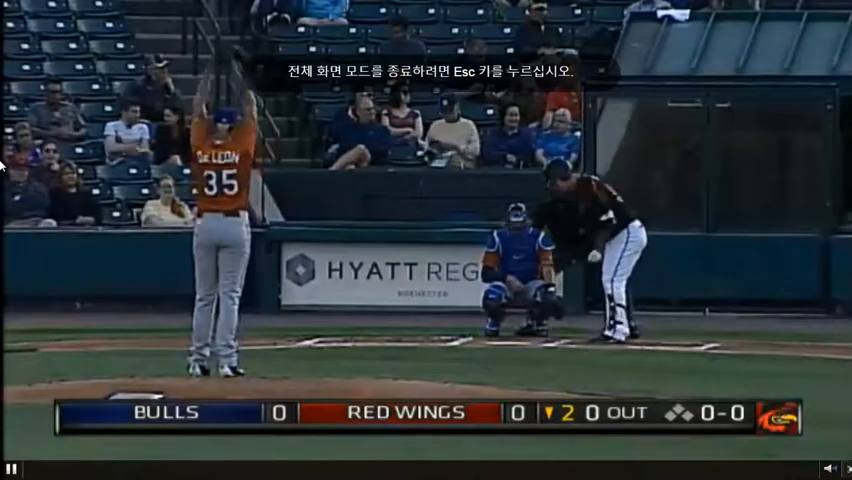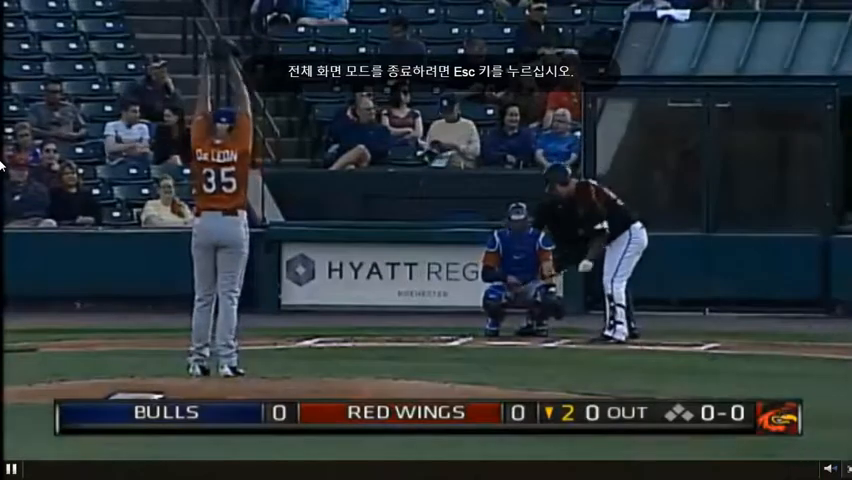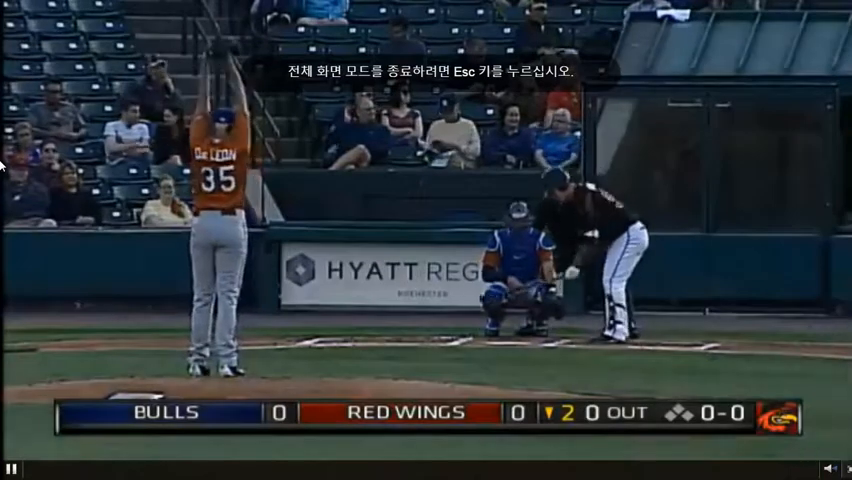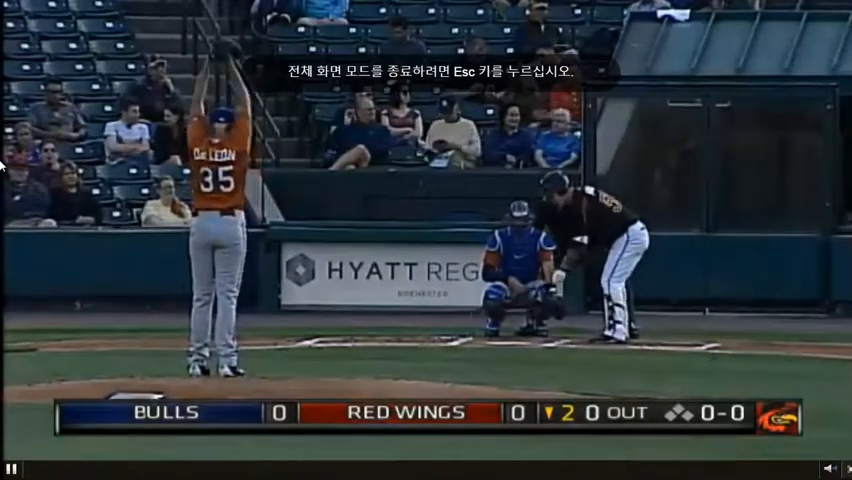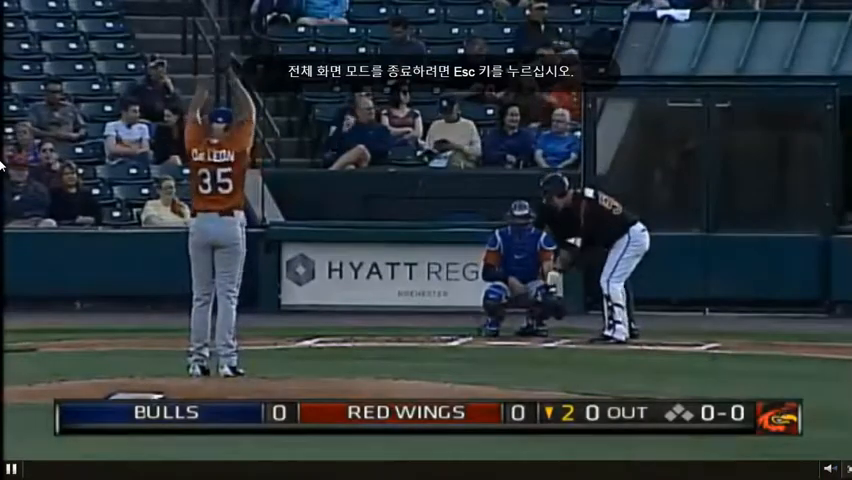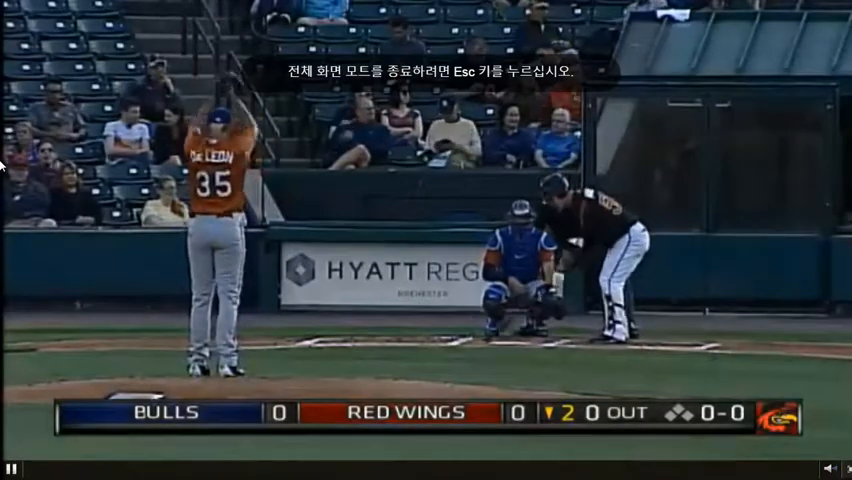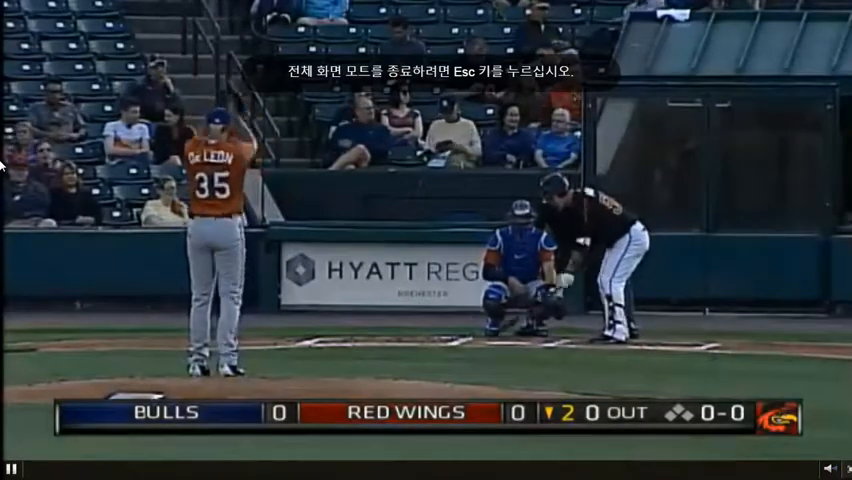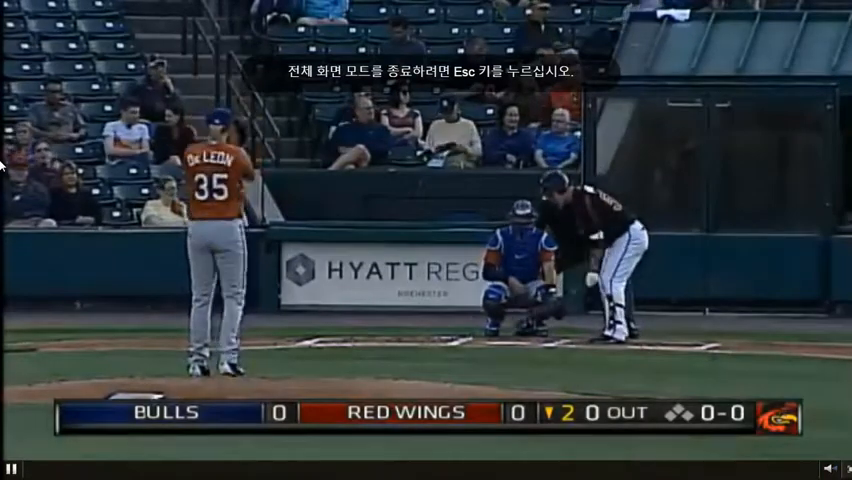
dt=0.1s
person 1, frame 1
left shoulder: (200, 148)
right shoulder: (243, 148)
left elbow: (198, 110)
right elbow: (251, 107)
left wrist: (208, 72)
left hip: (205, 225)
right hip: (235, 225)
left knee: (204, 297)
right knee: (230, 296)
left ankle: (198, 359)
right ankle: (227, 361)
person 1, frame 2
left shoulder: (200, 146)
right shoulder: (241, 146)
left elbow: (202, 107)
right elbow: (244, 103)
left wrist: (207, 65)
right wrist: (230, 63)
left hip: (204, 225)
right hip: (233, 225)
left knee: (203, 296)
right knee: (229, 296)
left ankle: (198, 359)
right ankle: (226, 360)
person 1, frame 3
left shoulder: (198, 146)
right shoulder: (239, 145)
left elbow: (201, 106)
right elbow: (242, 102)
left wrist: (206, 63)
right wrist: (229, 62)
left hip: (202, 224)
right hip: (232, 224)
left knee: (202, 296)
right knee: (228, 296)
left ankle: (198, 360)
right ankle: (226, 360)
person 1, frame 4
left shoulder: (197, 146)
right shoulder: (239, 146)
left elbow: (196, 107)
right elbow: (244, 105)
left wrist: (206, 66)
right wrist: (230, 65)
left hip: (201, 225)
right hip: (230, 225)
left knee: (202, 296)
right knee: (227, 296)
left ankle: (198, 360)
right ankle: (226, 360)
person 1, frame 5
left shoulder: (195, 146)
right shoulder: (238, 147)
left elbow: (192, 113)
right elbow: (250, 114)
left wrist: (207, 78)
right wrist: (233, 79)
left hip: (200, 224)
right hip: (230, 225)
left knee: (201, 296)
right knee: (227, 296)
left ankle: (197, 359)
right ankle: (226, 360)
person 1, frame 6
left shoulder: (193, 149)
right shoulder: (237, 150)
left elbow: (195, 126)
right elbow: (252, 127)
left wrist: (215, 97)
right wrist: (233, 96)
left hip: (199, 226)
right hip: (229, 227)
left knee: (200, 296)
right knee: (228, 296)
left ankle: (197, 359)
right ankle: (227, 360)
person 1, frame 7
left shoulder: (191, 150)
right shoulder: (236, 151)
right elbow: (253, 145)
left wrist: (211, 133)
left hip: (198, 227)
right hip: (228, 228)
left knee: (200, 297)
right knee: (231, 296)
left ankle: (197, 360)
right ankle: (227, 360)
person 1, frame 8
left shoulder: (191, 155)
right shoulder: (236, 155)
right elbow: (251, 176)
left hip: (198, 229)
right hip: (228, 229)
left knee: (201, 297)
right knee: (234, 296)
left ankle: (197, 359)
right ankle: (228, 358)
person 2, frame 1
left shoulder: (588, 187)
right shoulder: (577, 190)
left elbow: (608, 220)
left wrist: (598, 249)
left hip: (629, 233)
right hip: (619, 235)
left knee: (612, 280)
right knee: (612, 280)
left ankle: (615, 331)
right ankle: (625, 327)
person 2, frame 2
left shoulder: (588, 192)
right shoulder: (576, 194)
left elbow: (602, 229)
left wrist: (590, 258)
left hip: (630, 234)
right hip: (619, 236)
left knee: (613, 281)
right knee: (612, 281)
left ankle: (616, 332)
right ankle: (625, 327)
person 2, frame 3
left shoulder: (585, 198)
right shoulder: (580, 194)
left elbow: (590, 238)
left wrist: (576, 265)
left hip: (631, 235)
right hip: (624, 235)
left knee: (612, 280)
right knee: (613, 281)
left ankle: (616, 331)
right ankle: (625, 326)
person 2, frame 4
left shoulder: (582, 202)
right shoulder: (579, 196)
left elbow: (579, 242)
left wrist: (562, 268)
left hip: (631, 236)
right hip: (624, 236)
left knee: (610, 280)
right knee: (613, 281)
left ankle: (616, 331)
right ankle: (625, 327)
person 2, frame 5
left shoulder: (583, 205)
right shoulder: (580, 197)
left elbow: (573, 245)
left hip: (631, 237)
right hip: (625, 237)
left knee: (610, 281)
right knee: (611, 281)
left ankle: (616, 332)
right ankle: (624, 327)
person 2, frame 6
left shoulder: (583, 205)
right shoulder: (580, 198)
left elbow: (575, 245)
left hip: (632, 237)
right hip: (624, 237)
left knee: (610, 280)
right knee: (608, 281)
left ankle: (616, 332)
right ankle: (624, 327)
person 2, frame 7
left shoulder: (583, 204)
right shoulder: (579, 198)
left elbow: (582, 245)
left wrist: (569, 271)
left hip: (631, 237)
right hip: (622, 237)
left knee: (611, 281)
right knee: (604, 281)
left ankle: (616, 332)
right ankle: (624, 327)
person 2, frame 8
left shoulder: (584, 201)
right shoulder: (579, 196)
left elbow: (596, 239)
left wrist: (593, 269)
left hip: (630, 236)
right hip: (621, 237)
left knee: (612, 281)
right knee: (606, 282)
left ankle: (616, 331)
right ankle: (625, 327)
person 3, frame 1
left shoulder: (539, 238)
right shoulder: (497, 238)
left elbow: (547, 266)
right elbow: (486, 273)
left wrist: (551, 289)
right wrist: (506, 278)
left hip: (531, 285)
right hip: (506, 285)
left knee: (548, 298)
right knee: (491, 296)
left ankle: (537, 322)
right ankle: (494, 323)
person 3, frame 2
left shoulder: (539, 238)
right shoulder: (498, 238)
left elbow: (548, 266)
right elbow: (486, 273)
left wrist: (551, 289)
right wrist: (507, 278)
left hip: (531, 285)
right hip: (506, 286)
left knee: (548, 298)
right knee: (491, 297)
left ankle: (536, 322)
right ankle: (494, 323)
person 3, frame 3
left shoulder: (540, 238)
right shoulder: (498, 238)
left elbow: (548, 266)
right elbow: (487, 273)
left wrist: (551, 289)
right wrist: (508, 279)
left hip: (531, 285)
right hip: (506, 285)
left knee: (549, 299)
right knee: (492, 297)
left ankle: (536, 322)
right ankle: (494, 323)
person 3, frame 4
left shoulder: (541, 238)
right shoulder: (499, 237)
left elbow: (548, 266)
right elbow: (487, 273)
left wrist: (551, 289)
right wrist: (508, 279)
left hip: (532, 286)
right hip: (507, 286)
left knee: (549, 299)
right knee: (492, 296)
left ankle: (535, 323)
right ankle: (494, 323)
person 3, frame 5
left shoulder: (541, 238)
right shoulder: (499, 237)
left elbow: (548, 266)
right elbow: (487, 272)
left wrist: (551, 289)
right wrist: (508, 279)
left hip: (532, 285)
right hip: (507, 285)
left knee: (549, 299)
right knee: (491, 298)
left ankle: (536, 322)
right ankle: (494, 322)
person 3, frame 6
left shoulder: (542, 238)
right shoulder: (499, 236)
left elbow: (548, 266)
right elbow: (487, 272)
left wrist: (551, 290)
right wrist: (509, 279)
left hip: (532, 285)
right hip: (507, 285)
left knee: (549, 299)
right knee: (491, 297)
left ankle: (535, 323)
right ankle: (494, 322)
person 3, frame 7
left shoulder: (542, 238)
right shoulder: (500, 236)
left elbow: (548, 266)
right elbow: (487, 271)
left wrist: (551, 290)
right wrist: (509, 279)
left hip: (532, 285)
right hip: (507, 284)
left knee: (550, 300)
right knee: (491, 298)
left ankle: (535, 322)
right ankle: (494, 323)
person 3, frame 8
left shoulder: (542, 238)
right shoulder: (500, 236)
left elbow: (549, 267)
right elbow: (487, 271)
left wrist: (551, 290)
right wrist: (509, 280)
left hip: (532, 285)
right hip: (507, 285)
left knee: (551, 300)
right knee: (491, 298)
left ankle: (535, 323)
right ankle: (494, 323)
